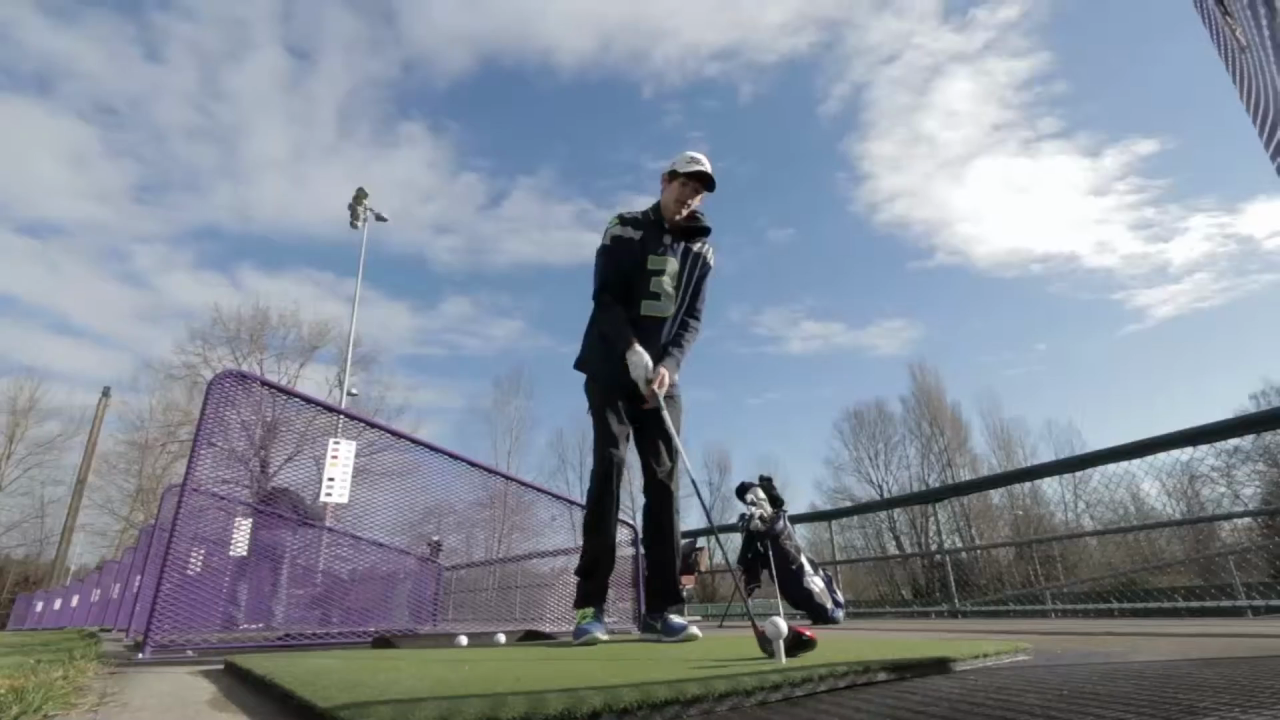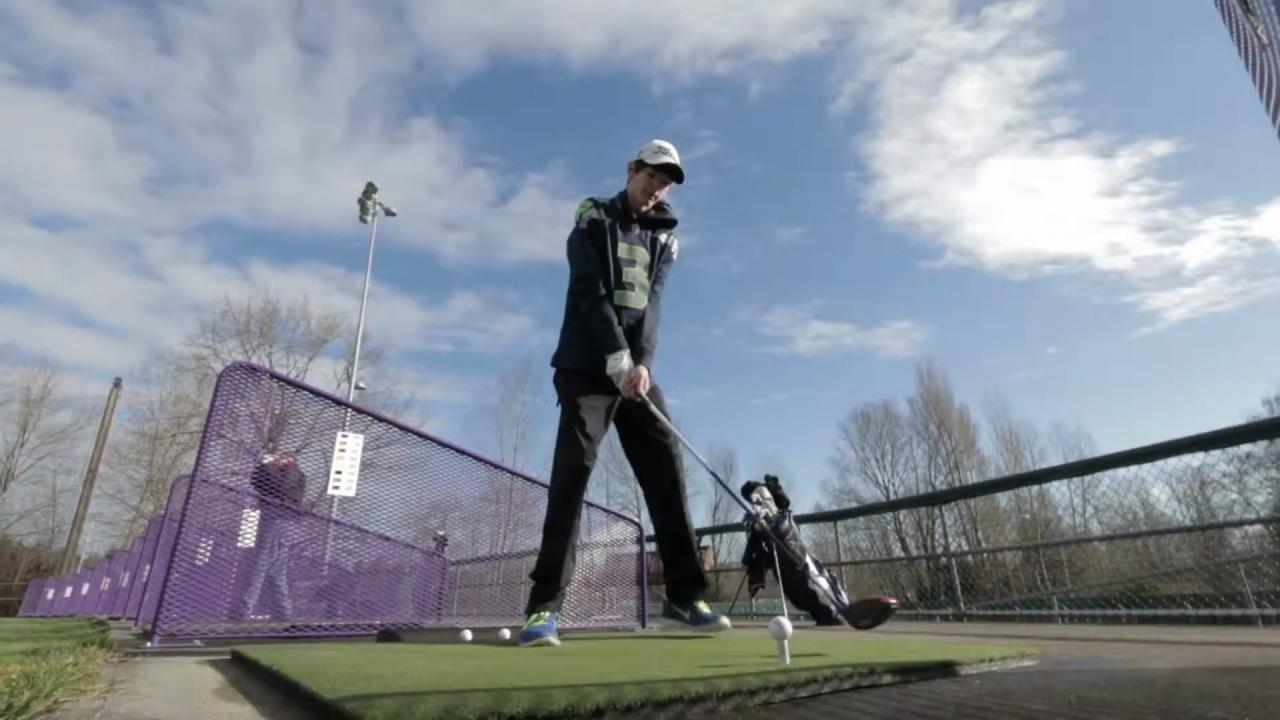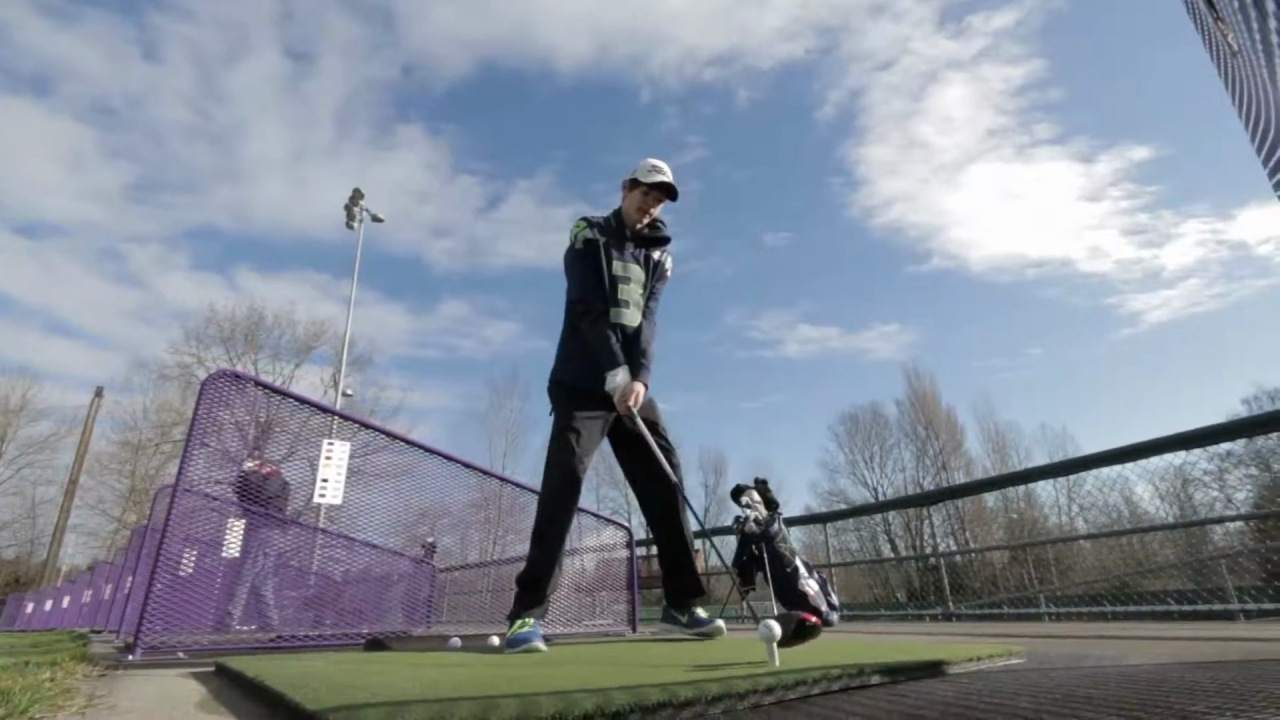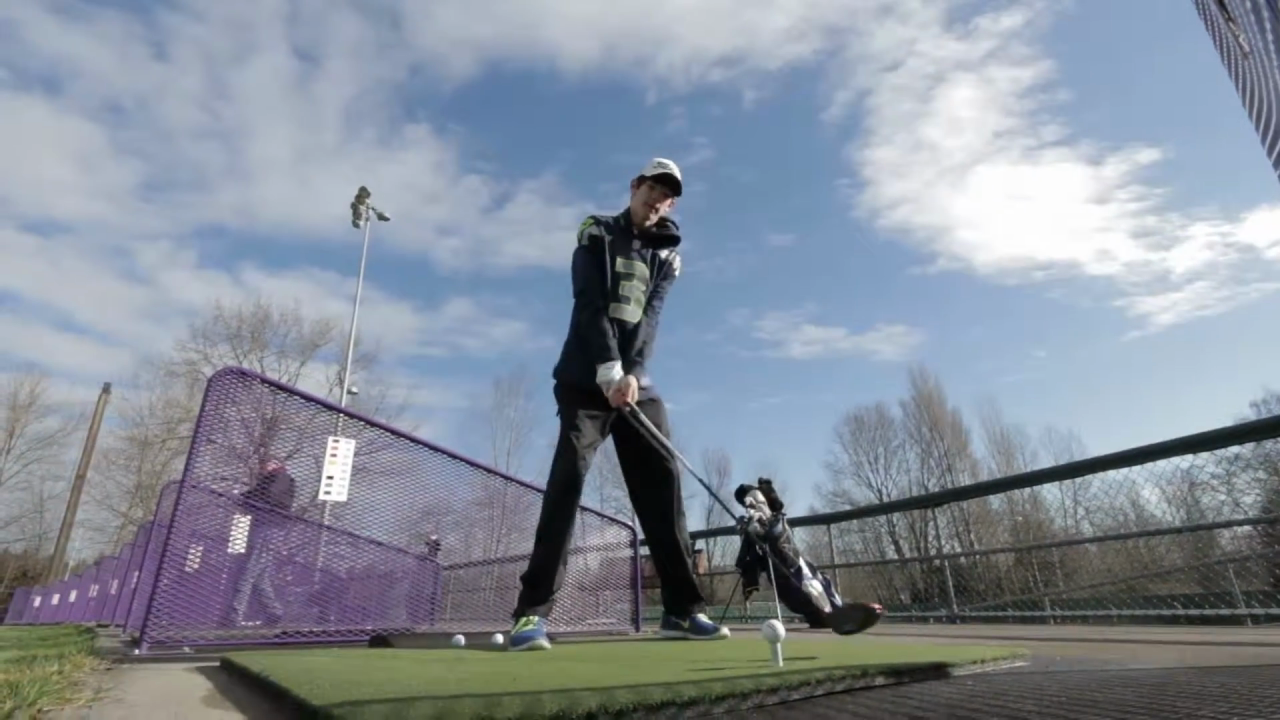
dt=0.7s
person 1, frame 1
left shoulder: (700, 250)
right shoulder: (625, 230)
left elbow: (691, 318)
right elbow: (605, 298)
left wrist: (668, 365)
right wrist: (633, 352)
left hip: (662, 379)
right hip: (612, 372)
left knee: (663, 482)
right knee: (608, 466)
left ankle: (660, 608)
right ankle: (590, 604)
person 1, frame 2
left shoulder: (664, 238)
right shoulder: (594, 217)
left elbow: (652, 303)
right elbow: (591, 291)
left wrist: (643, 363)
right wrist: (617, 357)
left hip: (637, 370)
right hip: (586, 366)
left knee: (665, 469)
right knee: (574, 467)
left ankle: (684, 594)
right ankle: (544, 607)
person 1, frame 3
left shoulder: (658, 255)
right shoulder: (589, 236)
left elbow: (647, 319)
right elbow: (590, 311)
left wrist: (639, 378)
right wrist: (615, 374)
left hip: (633, 384)
right hip: (582, 382)
left knee: (664, 478)
right knee: (565, 477)
left ankle: (681, 601)
right ankle: (527, 614)
person 1, frame 4
left shoulder: (668, 254)
right shoulder: (597, 233)
left elbow: (650, 316)
right elbow: (591, 305)
left wrist: (633, 374)
right wrist: (608, 368)
left hip: (637, 383)
right hip: (586, 379)
left knee: (662, 484)
right knee: (568, 476)
left ankle: (681, 608)
right ankle: (532, 612)
